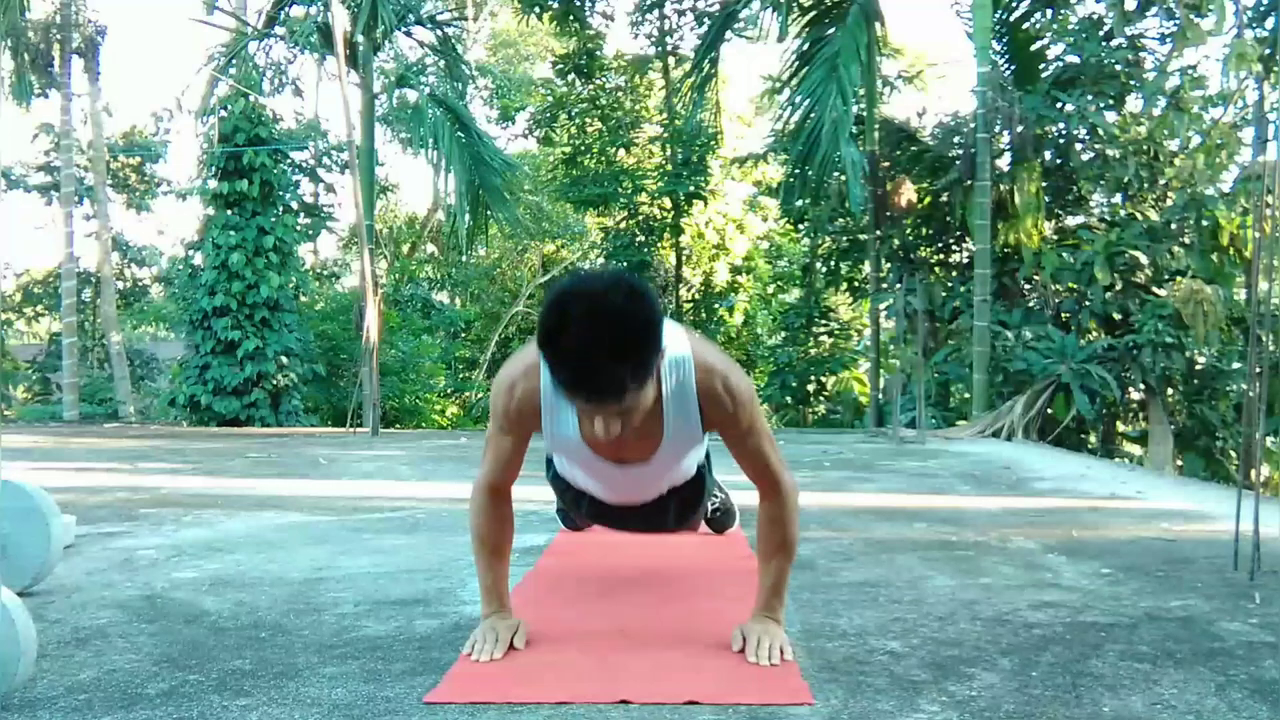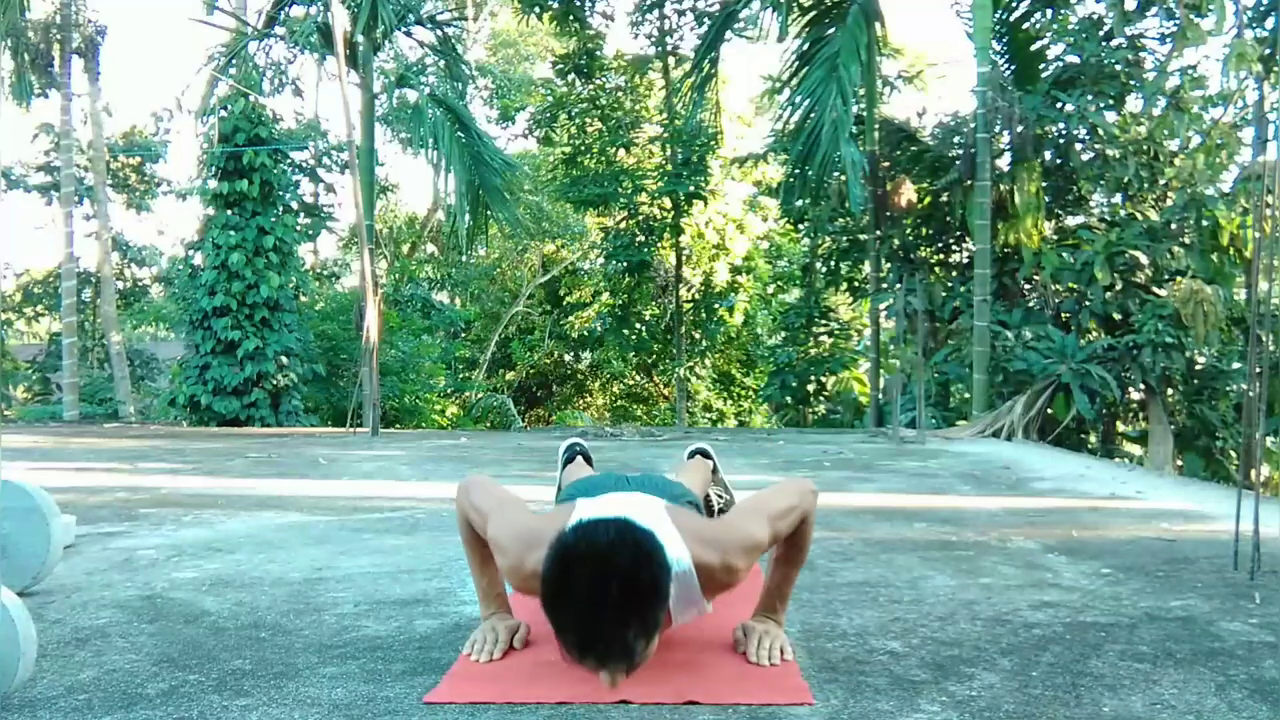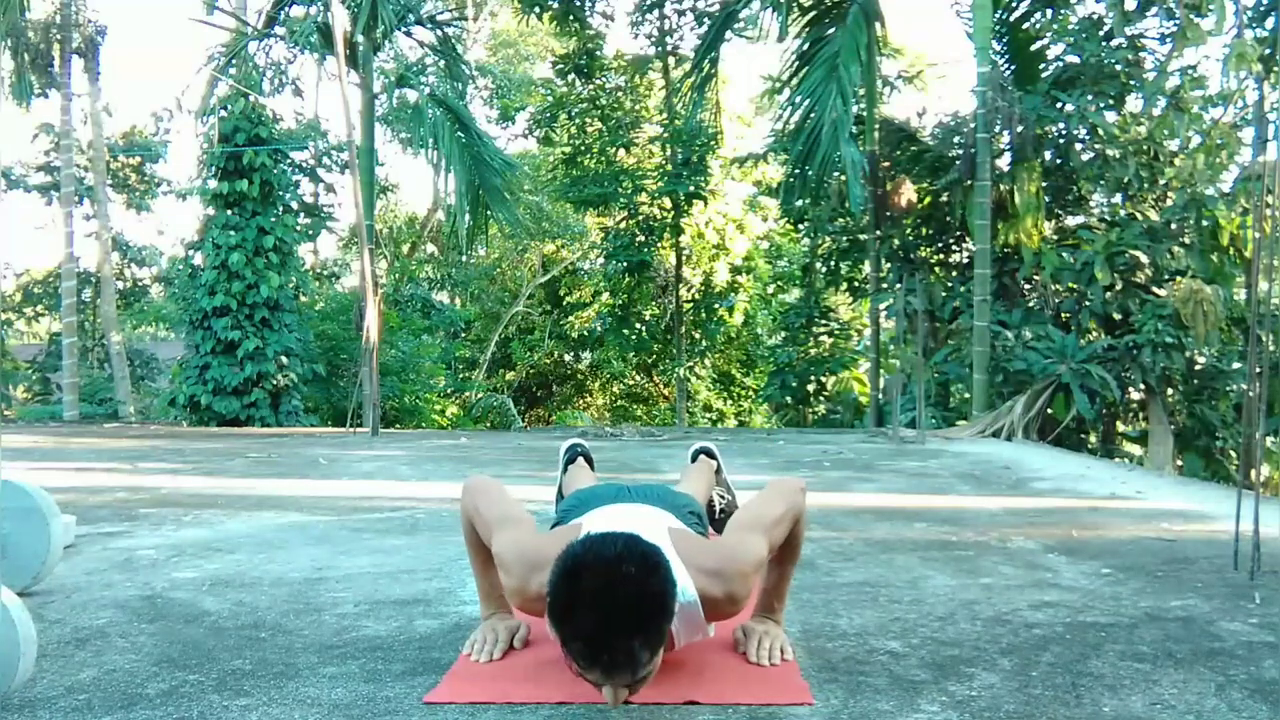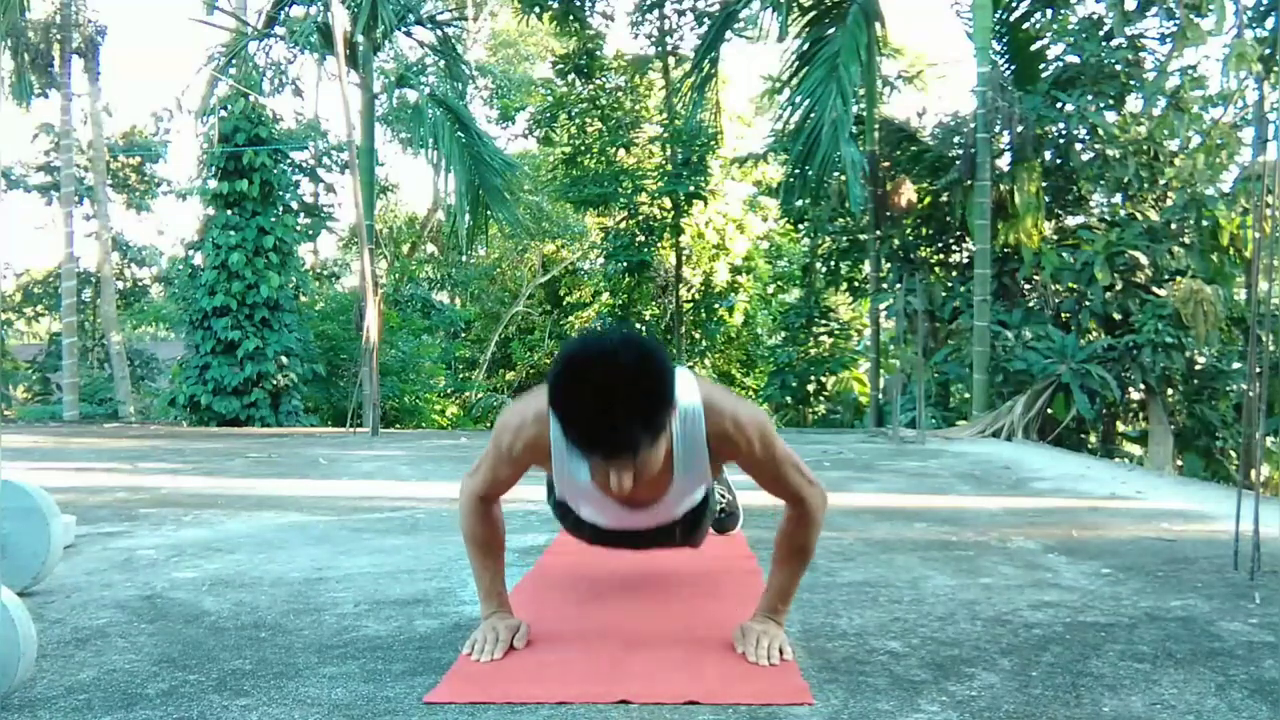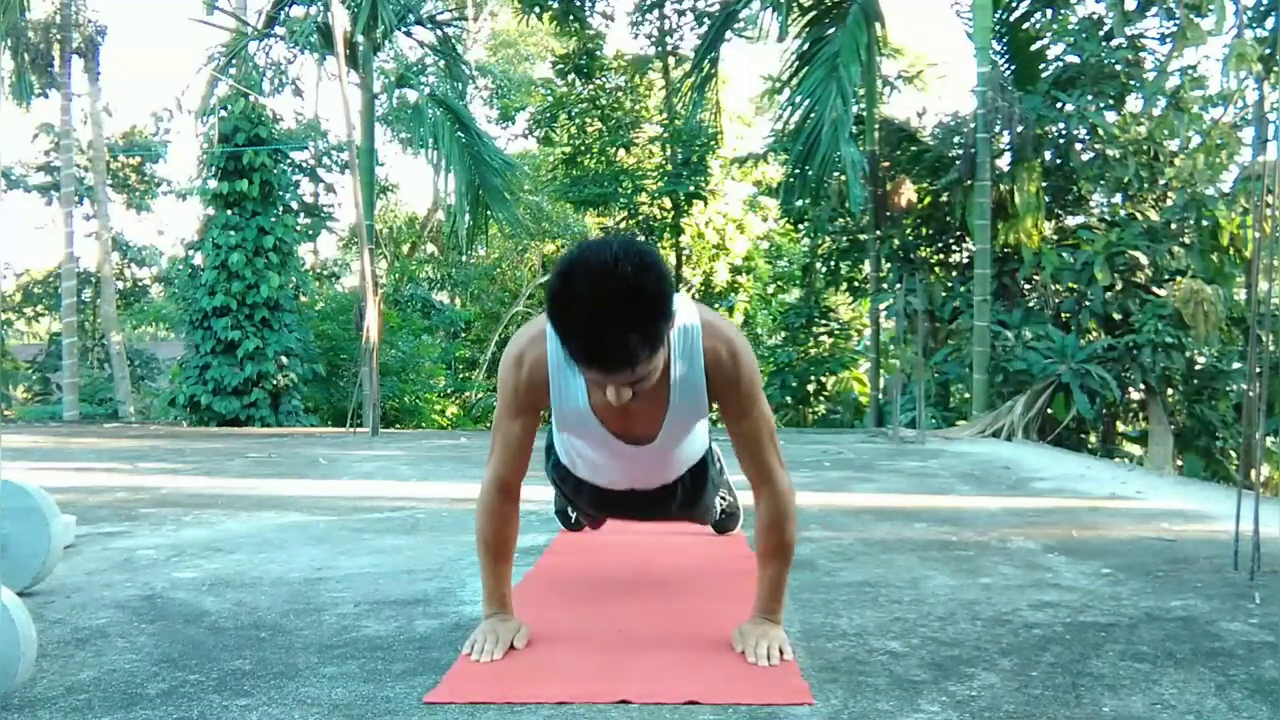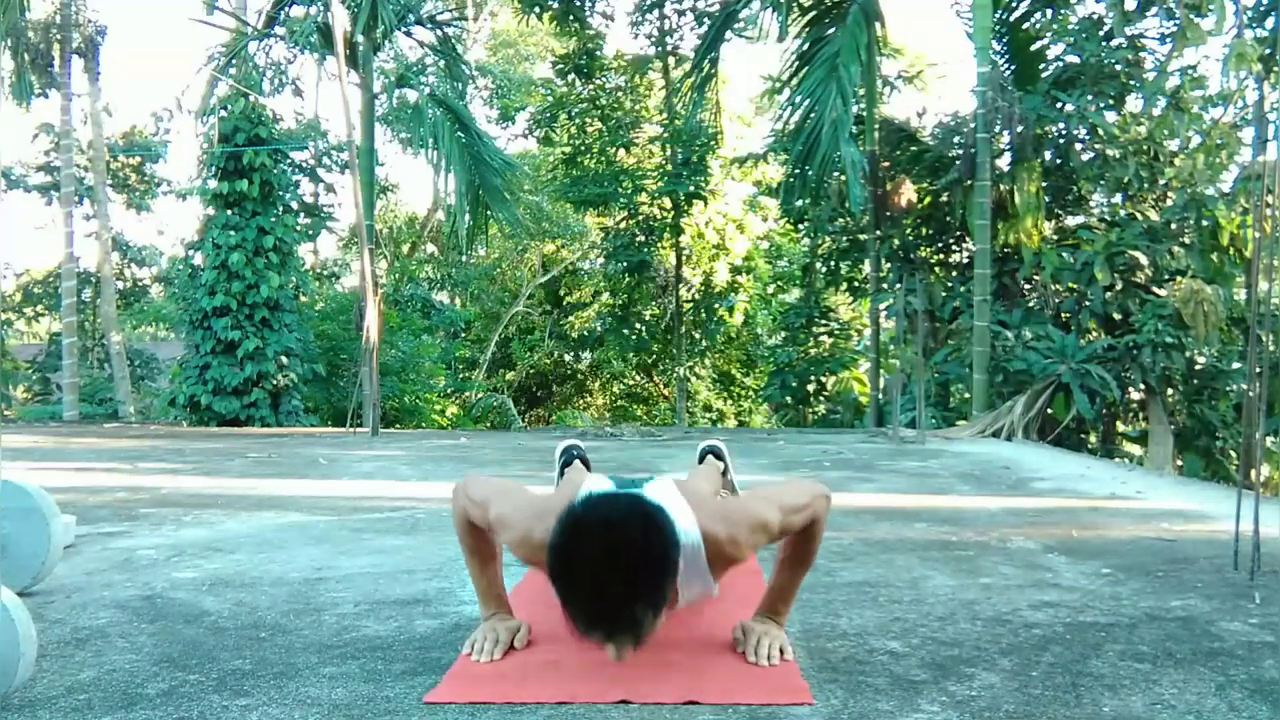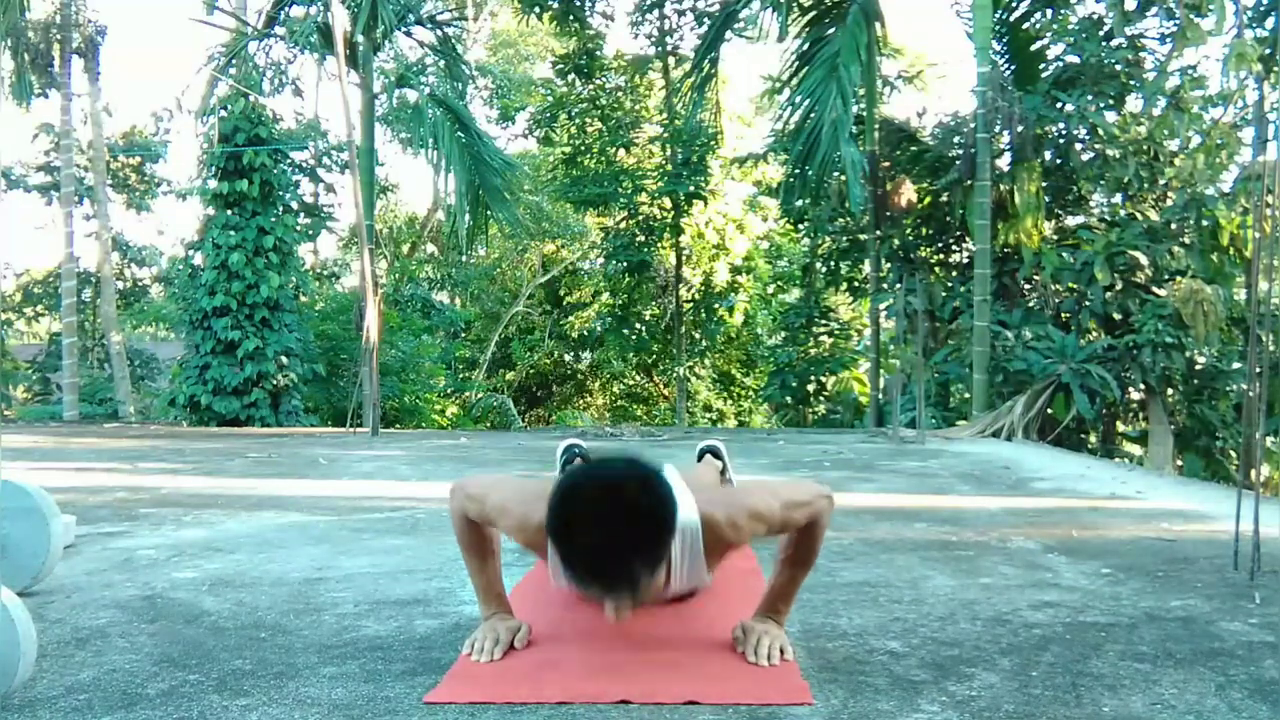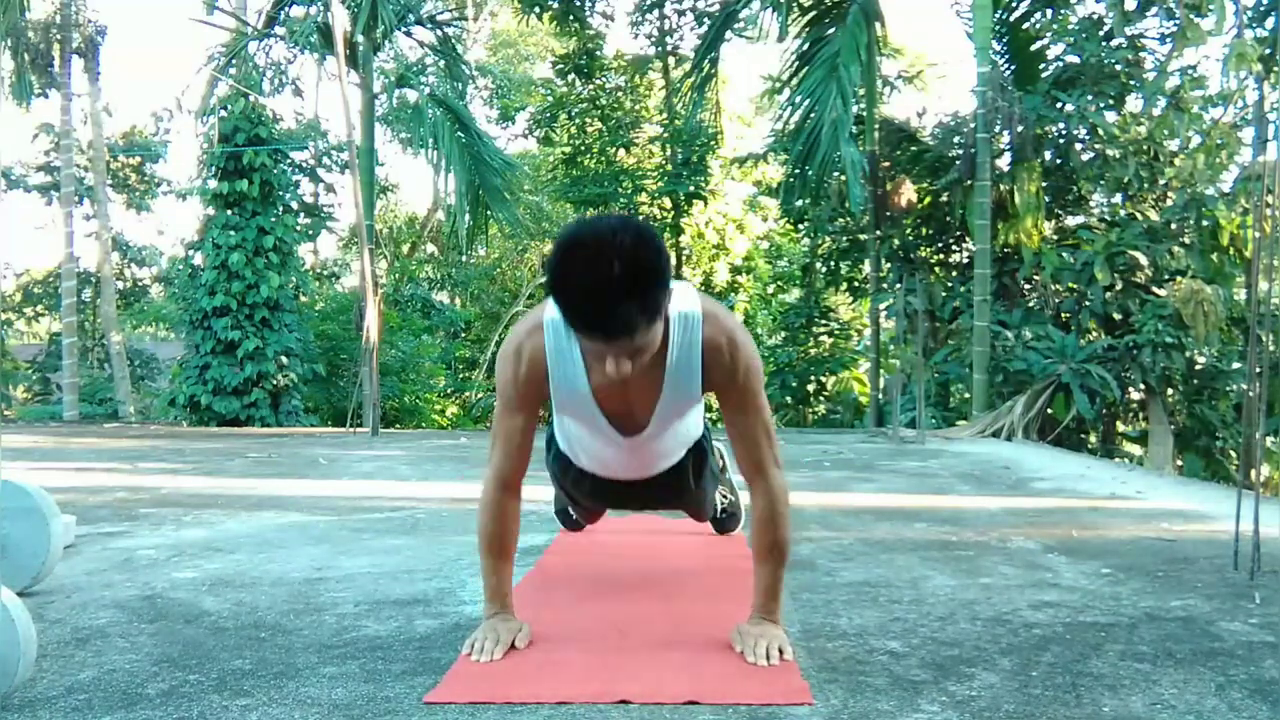
dt=0.5s
person 1, frame 1
left shoulder: (710, 378)
right shoulder: (523, 381)
left elbow: (775, 486)
right elbow: (493, 489)
left wrist: (768, 611)
right wrist: (494, 606)
left hip: (675, 492)
right hip: (582, 490)
left knee: (693, 517)
right knee: (575, 512)
left ankle: (711, 498)
person 1, frame 2
left shoulder: (717, 559)
right shoulder: (525, 560)
left elbow: (805, 496)
right elbow: (469, 491)
left wrist: (770, 617)
right wrist: (494, 612)
left hip: (666, 505)
right hip: (585, 504)
left ankle: (701, 462)
right ankle: (574, 459)
person 1, frame 3
left shoulder: (720, 583)
right shoulder: (530, 580)
left elbow: (790, 492)
right elbow: (476, 490)
left wrist: (768, 617)
right wrist: (495, 613)
left hip: (669, 513)
right hip: (586, 511)
left ankle: (705, 463)
right ankle: (576, 461)
person 1, frame 4
left shoulder: (721, 419)
right shoulder: (533, 424)
left elbow: (808, 499)
right elbow: (476, 497)
left wrist: (770, 617)
right wrist: (495, 611)
left knee: (696, 533)
person 1, frame 5
left shoulder: (718, 348)
right shoulder: (530, 355)
left elbow: (770, 485)
right elbow: (503, 485)
left wrist: (767, 616)
right wrist: (497, 611)
left hip: (681, 478)
right hip: (582, 477)
left knee: (707, 513)
right knee: (582, 519)
left ankle: (716, 475)
person 1, frame 6
left shoulder: (722, 533)
right shoulder: (532, 529)
left elbow: (817, 501)
right elbow: (464, 497)
left wrist: (771, 617)
right wrist: (495, 613)
left ankle: (712, 462)
right ankle: (572, 463)
person 1, frame 7
left shoulder: (719, 519)
right shoulder: (534, 517)
left elbow: (819, 502)
right elbow: (461, 497)
left wrist: (769, 617)
right wrist: (496, 613)
left ankle: (711, 463)
right ankle: (574, 462)
person 1, frame 8
left shoulder: (718, 338)
right shoulder: (530, 346)
left elbow: (765, 478)
right elbow: (504, 482)
left wrist: (766, 616)
right wrist: (496, 612)
left hip: (679, 462)
right hip: (582, 467)
left knee: (707, 511)
right knee: (578, 517)
left ankle: (715, 470)
right ankle: (573, 503)
